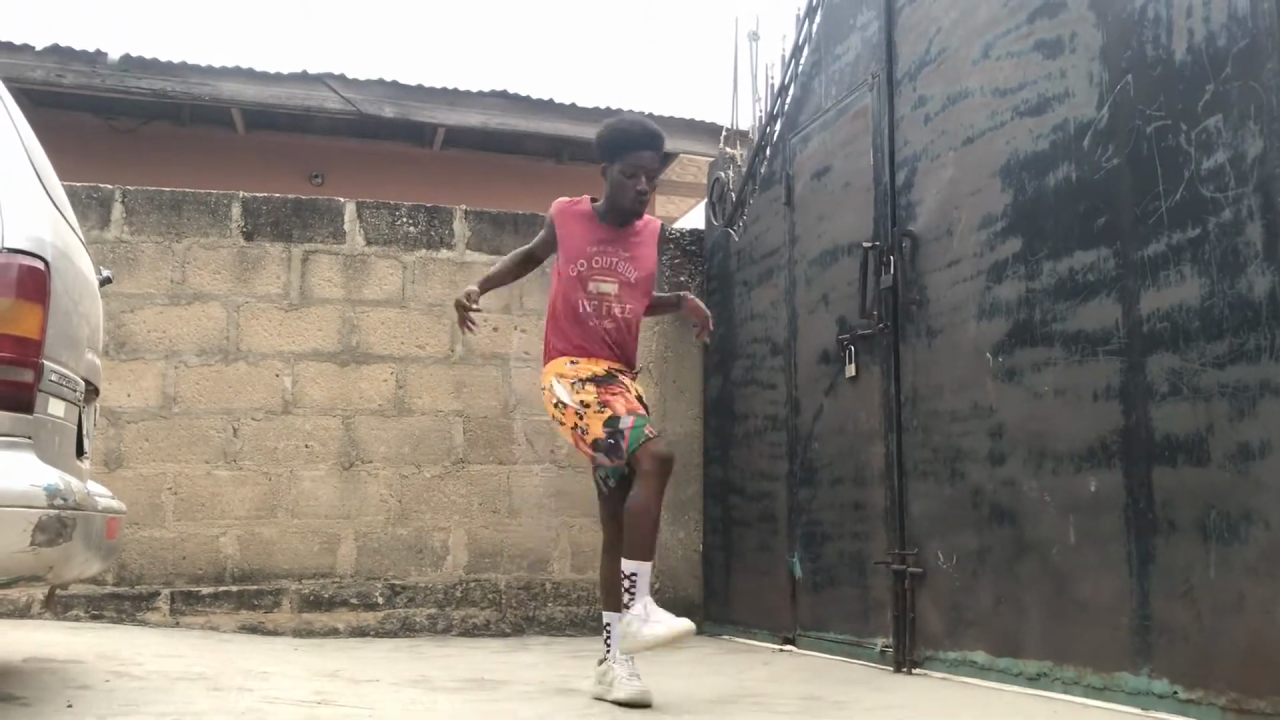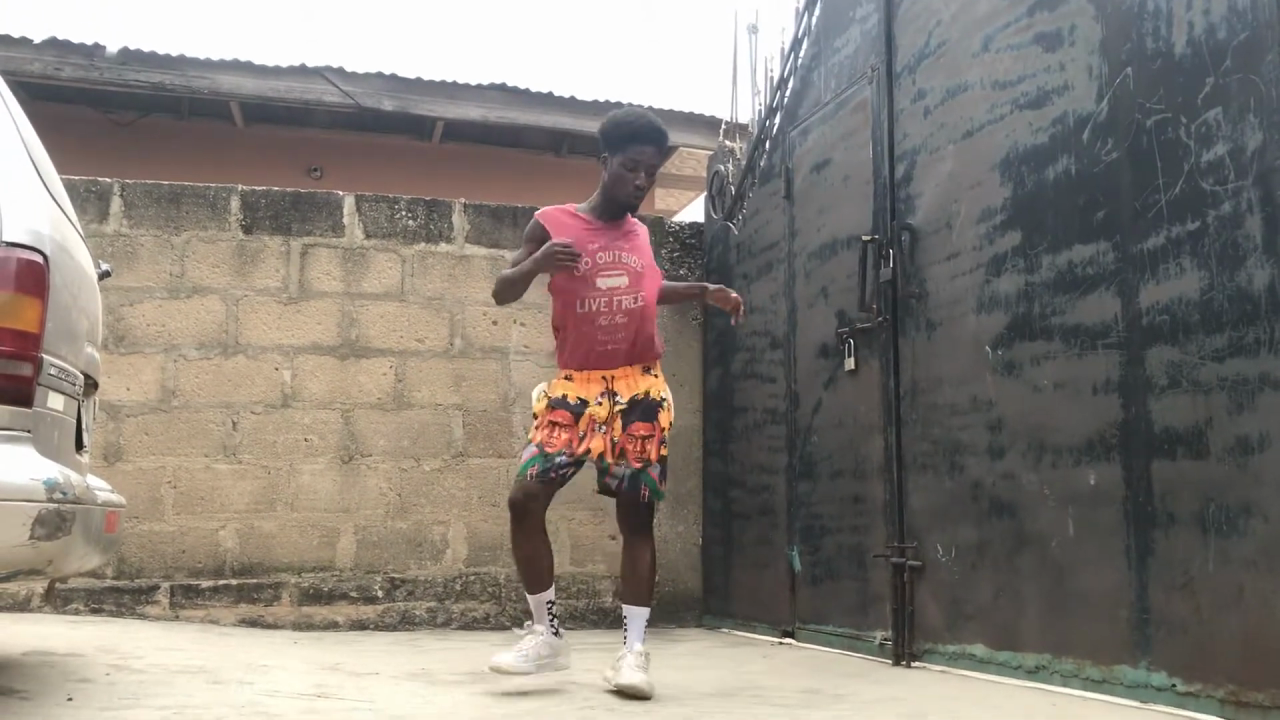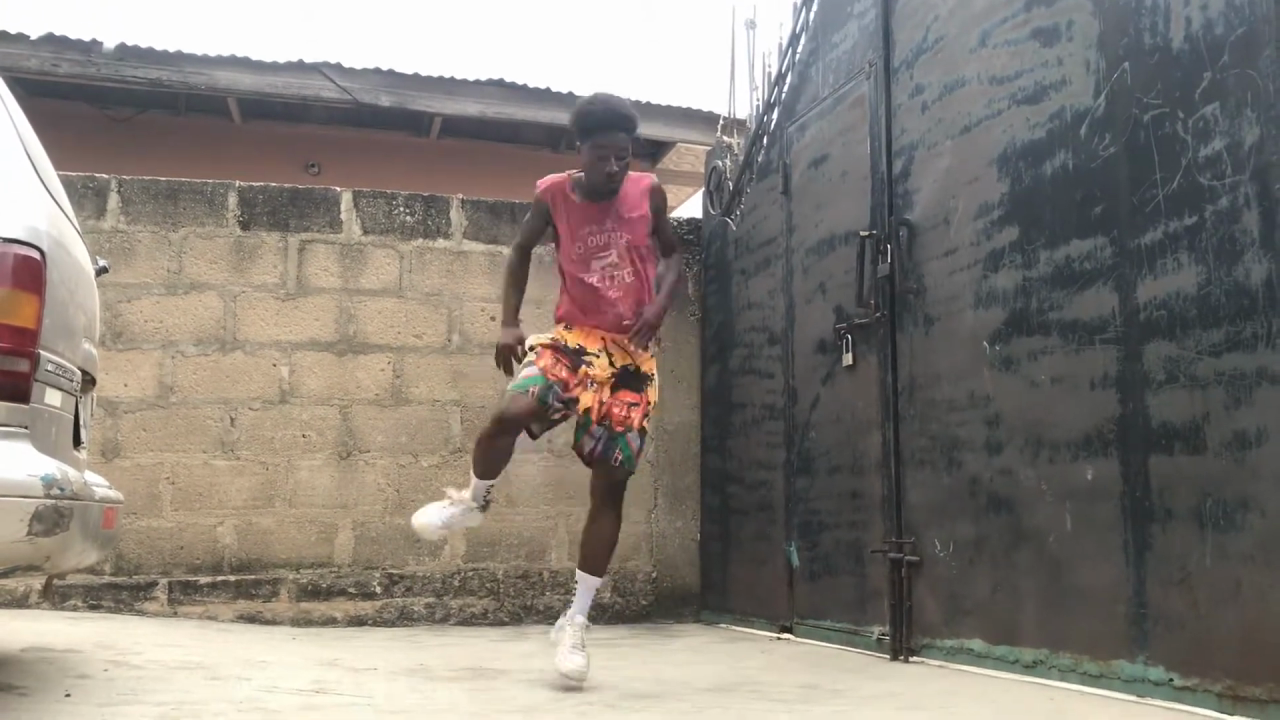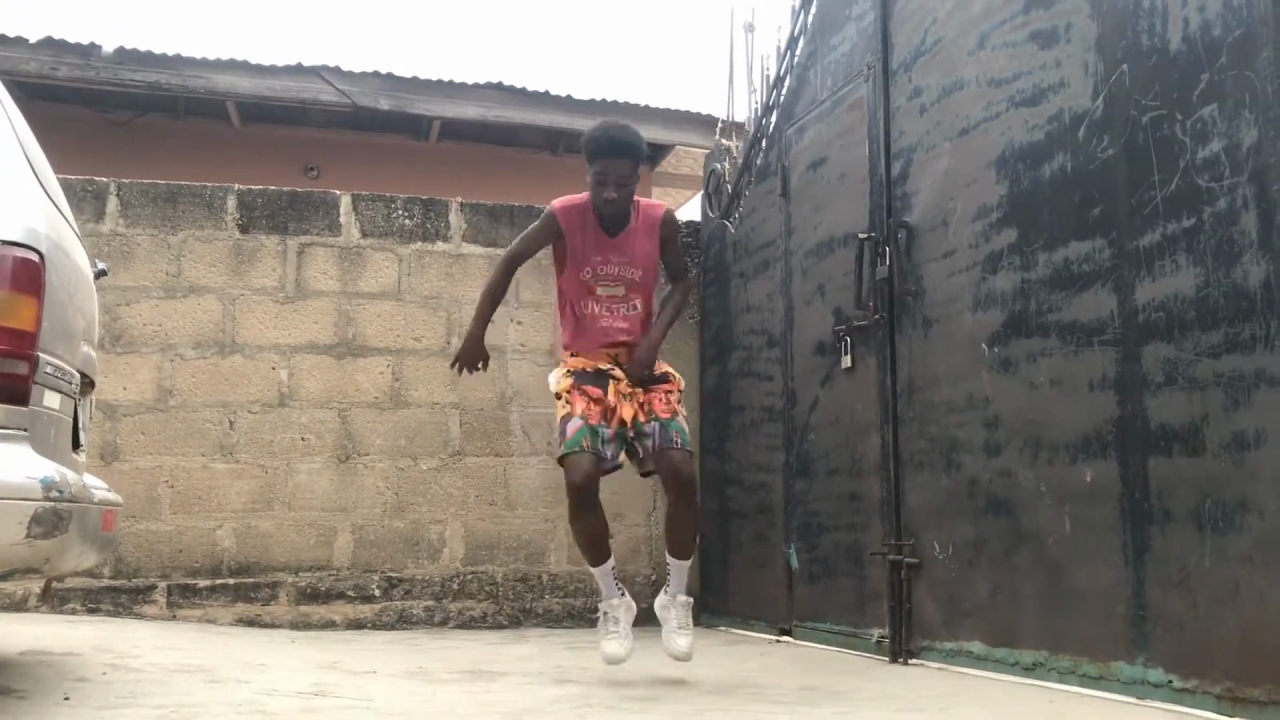
dt=0.4s
person 1, frame 1
left shoulder: (652, 230)
right shoulder: (564, 216)
right elbow: (526, 258)
left wrist: (682, 302)
right wrist: (474, 289)
left hip: (620, 379)
right hip: (574, 374)
left knee: (616, 514)
right knee: (656, 456)
left ankle: (615, 662)
right ankle: (639, 608)
person 1, frame 2
left shoulder: (640, 231)
right shoulder: (553, 223)
right elbow: (502, 292)
left wrist: (706, 291)
right wrist: (538, 263)
left hip: (638, 389)
right hip: (575, 387)
left knee: (637, 516)
right knee: (524, 499)
left ankle: (632, 653)
right ankle: (548, 635)
person 1, frame 3
left shoulder: (649, 191)
right shoulder: (553, 194)
left elbow: (670, 254)
right elbow: (520, 253)
left wrist: (658, 307)
right wrist: (509, 323)
left hip: (630, 356)
right hip: (572, 341)
left knee: (611, 487)
right knee: (510, 410)
left ankle: (575, 622)
right ankle: (474, 500)
person 1, frame 4
left shoulder: (660, 220)
right shoulder: (565, 214)
left elbow: (681, 282)
right elbow: (510, 261)
left wrist: (654, 339)
right wrist: (475, 333)
left hip: (643, 370)
right hip: (586, 372)
left knee: (682, 473)
right knee: (579, 477)
left ankle: (675, 596)
right ankle: (612, 600)
